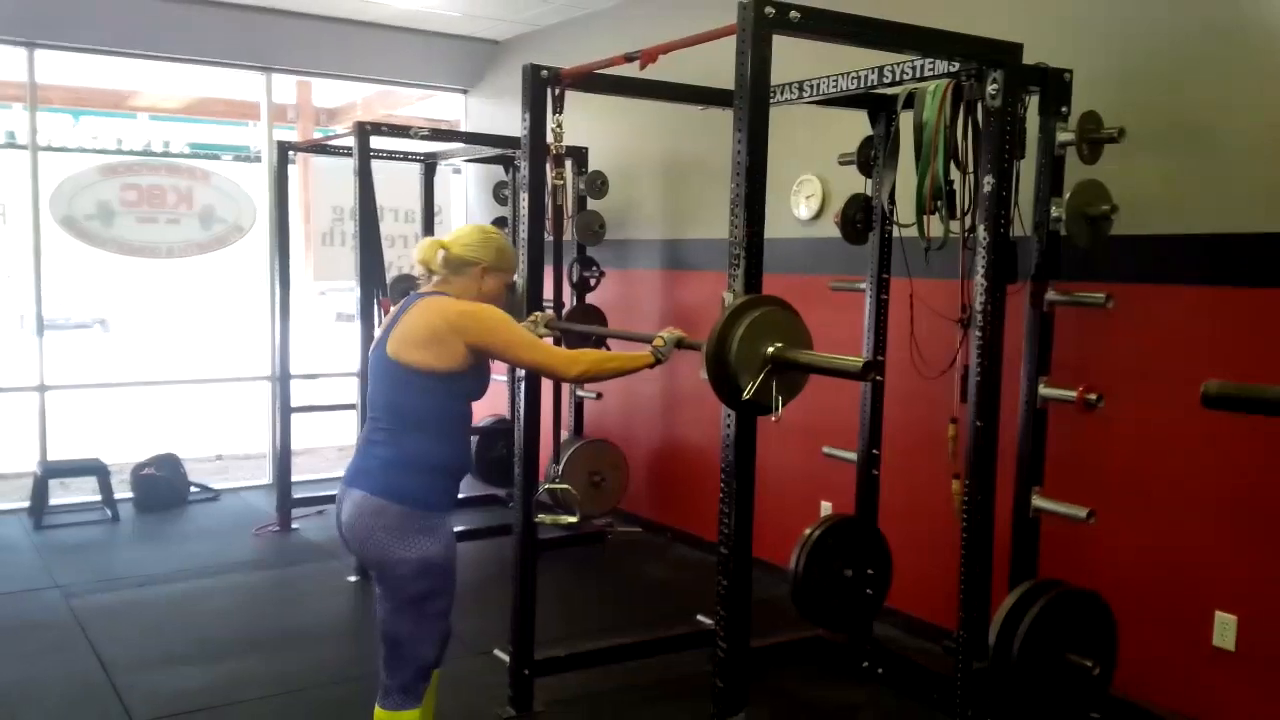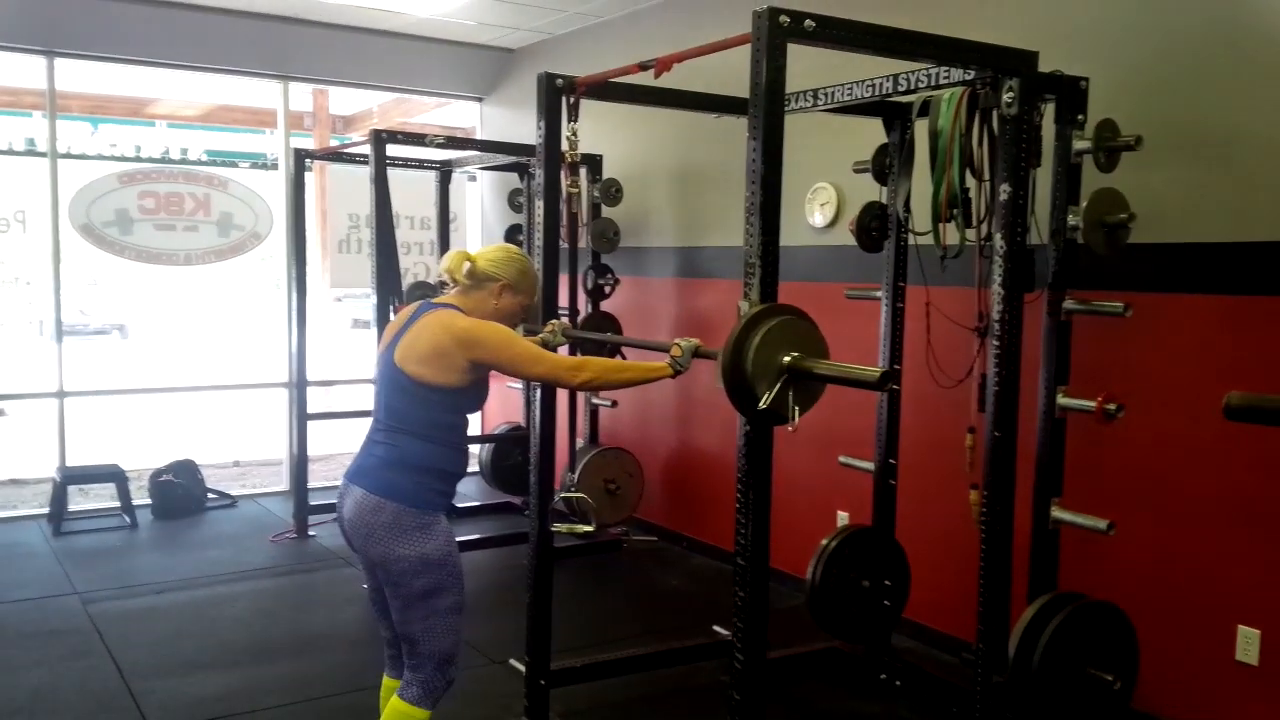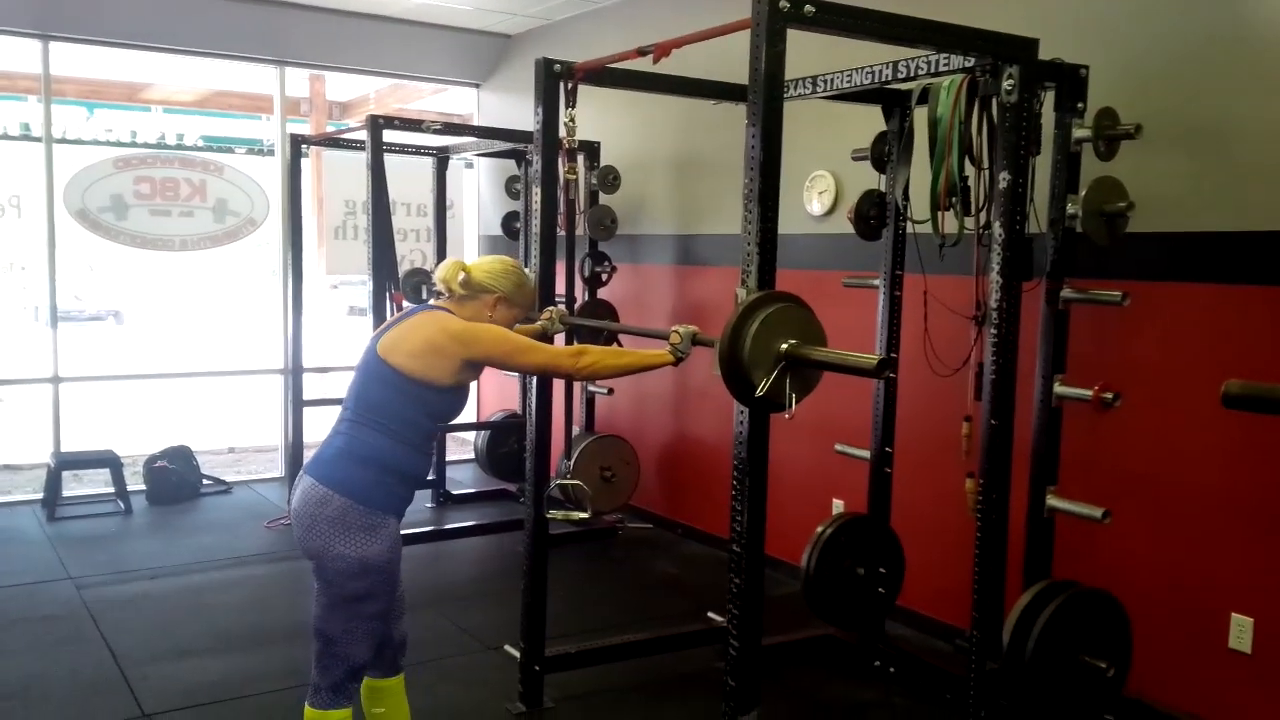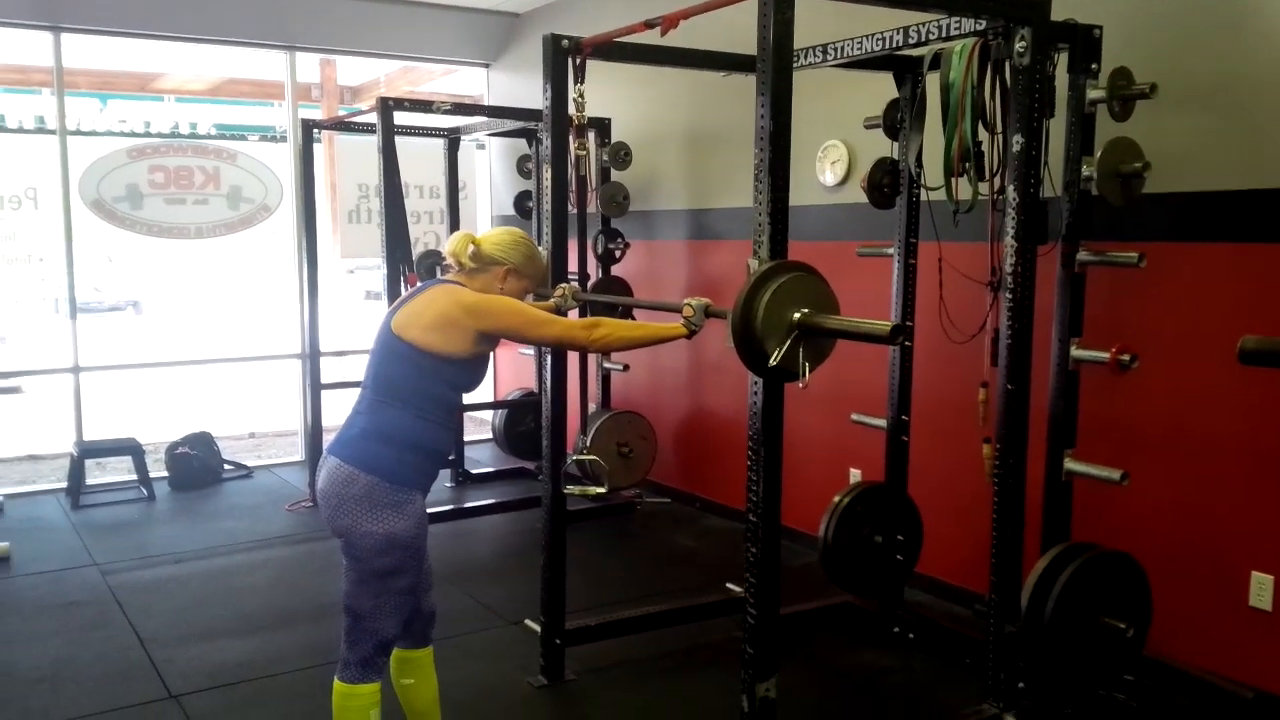
dt=0.7s
person 1, frame 1
left shoulder: (412, 312)
right shoulder: (462, 317)
right elbow: (570, 367)
left wrist: (526, 335)
right wrist: (653, 354)
left hip: (373, 501)
right hip: (401, 514)
left knee: (425, 646)
right knee: (407, 668)
person 1, frame 2
left shoulder: (416, 315)
right shoulder: (465, 333)
right elbow: (576, 374)
left wrist: (541, 342)
right wrist: (669, 366)
left hip: (370, 499)
right hip: (403, 514)
left knee: (408, 662)
right knee: (430, 674)
person 1, frame 3
left shoulder: (424, 322)
right shoulder: (455, 335)
right elbow: (576, 363)
left wrist: (540, 330)
right wrist: (669, 354)
left hip: (338, 496)
right hip: (352, 510)
left knee: (386, 650)
right knee: (342, 669)
person 1, frame 4
left shoulder: (437, 297)
right shoulder: (466, 307)
right elbow: (588, 335)
left wrist: (553, 306)
right wrist: (683, 328)
left hip: (364, 474)
right hip: (376, 488)
left knee: (415, 624)
right knee: (369, 646)
